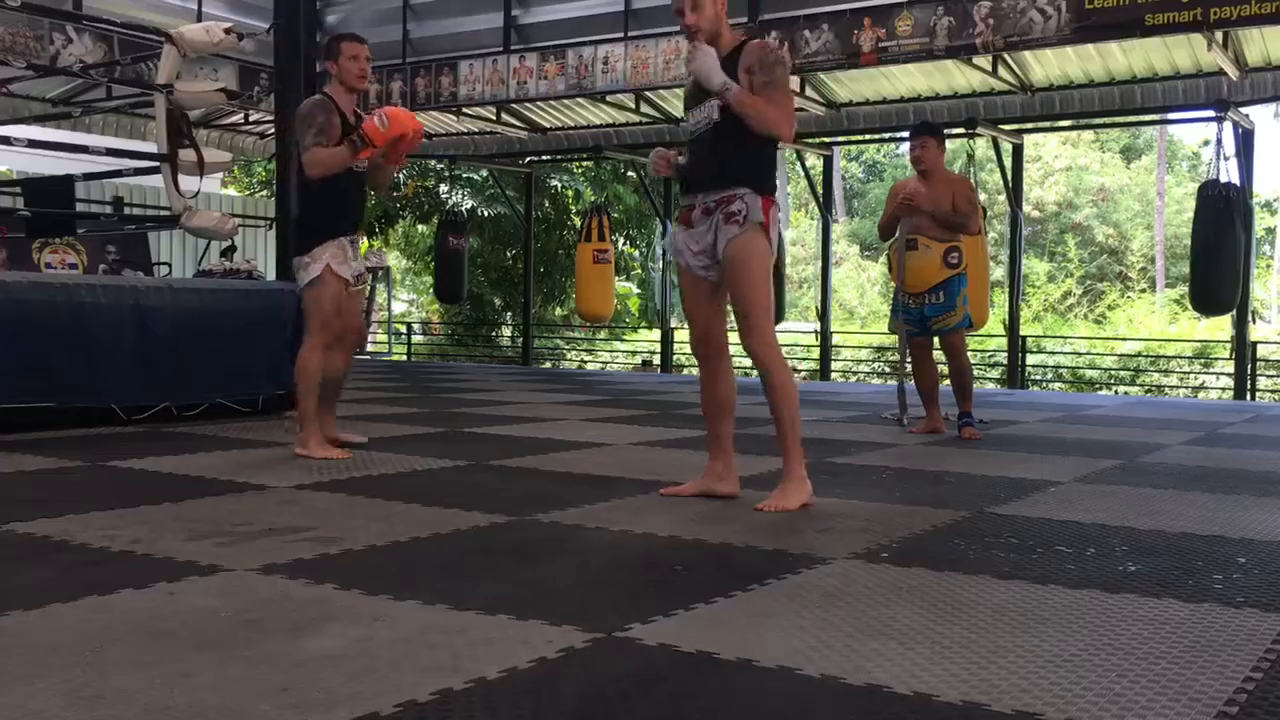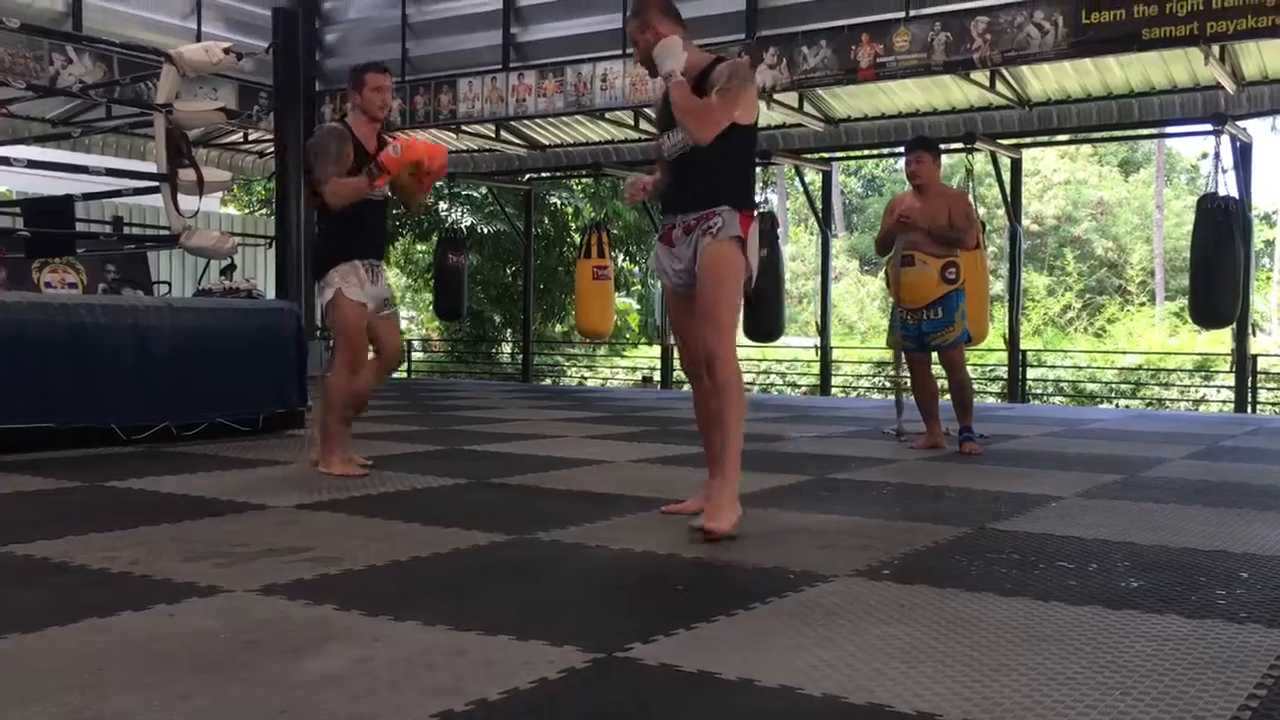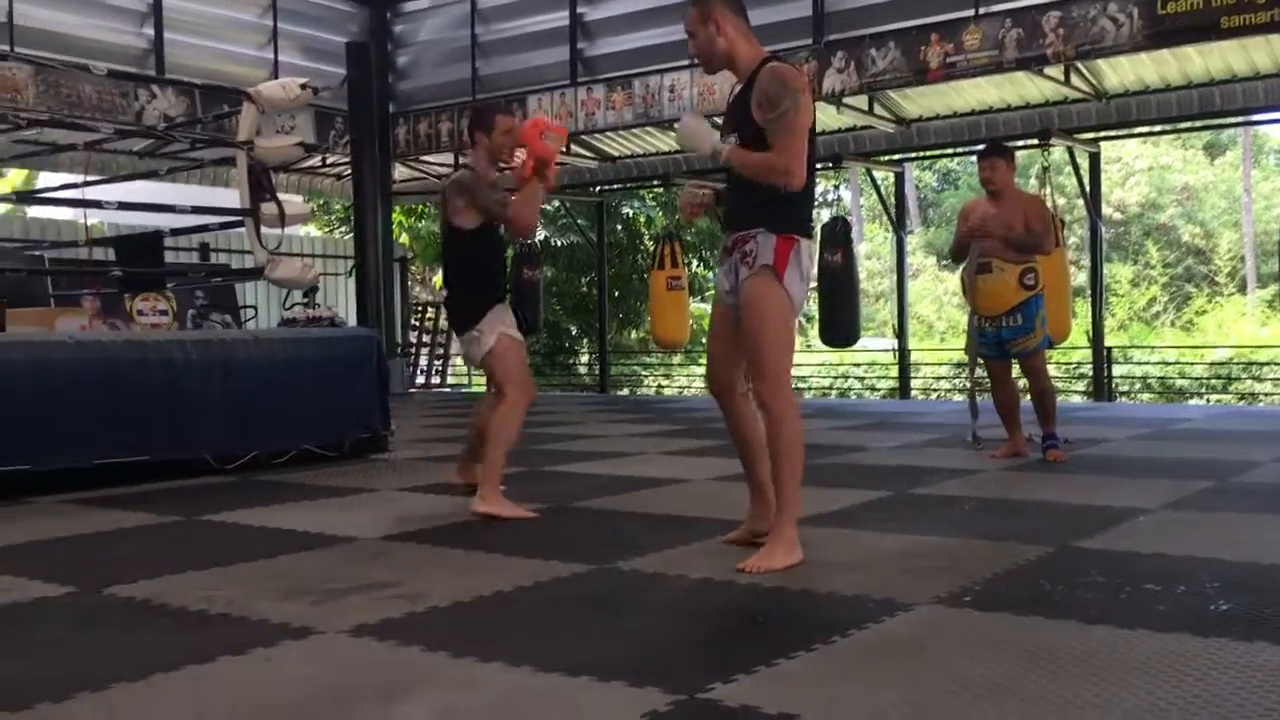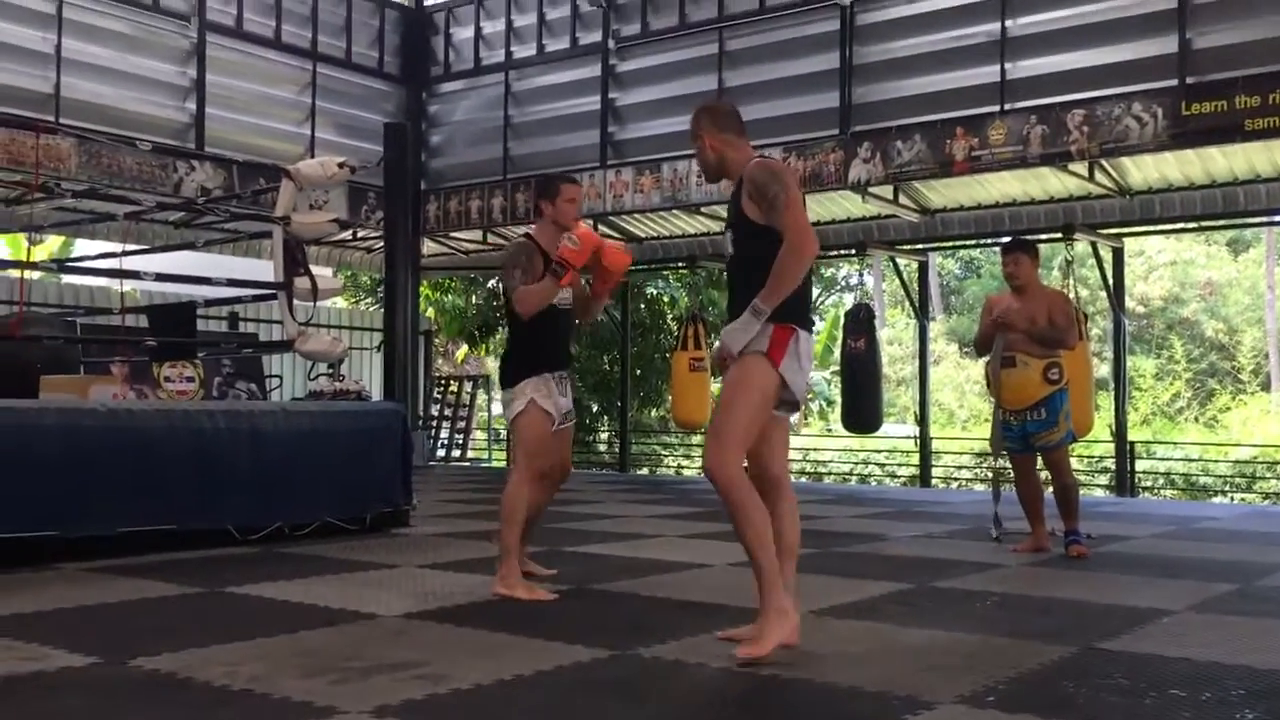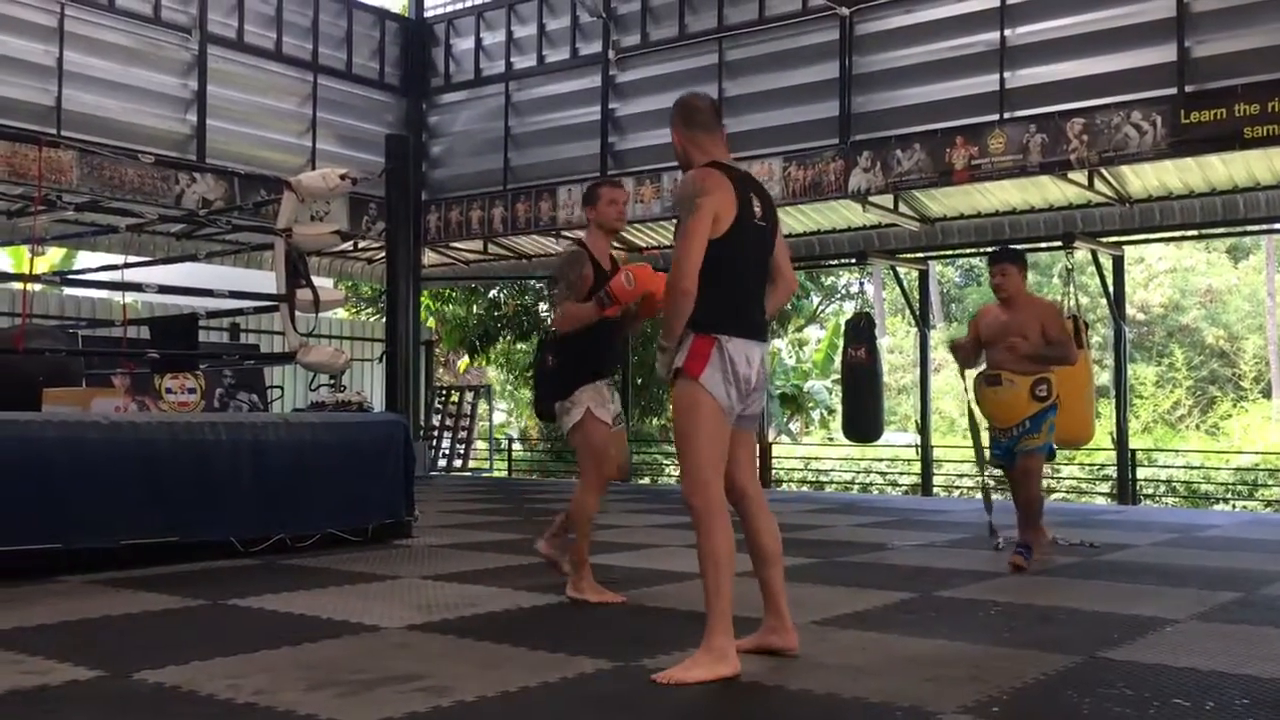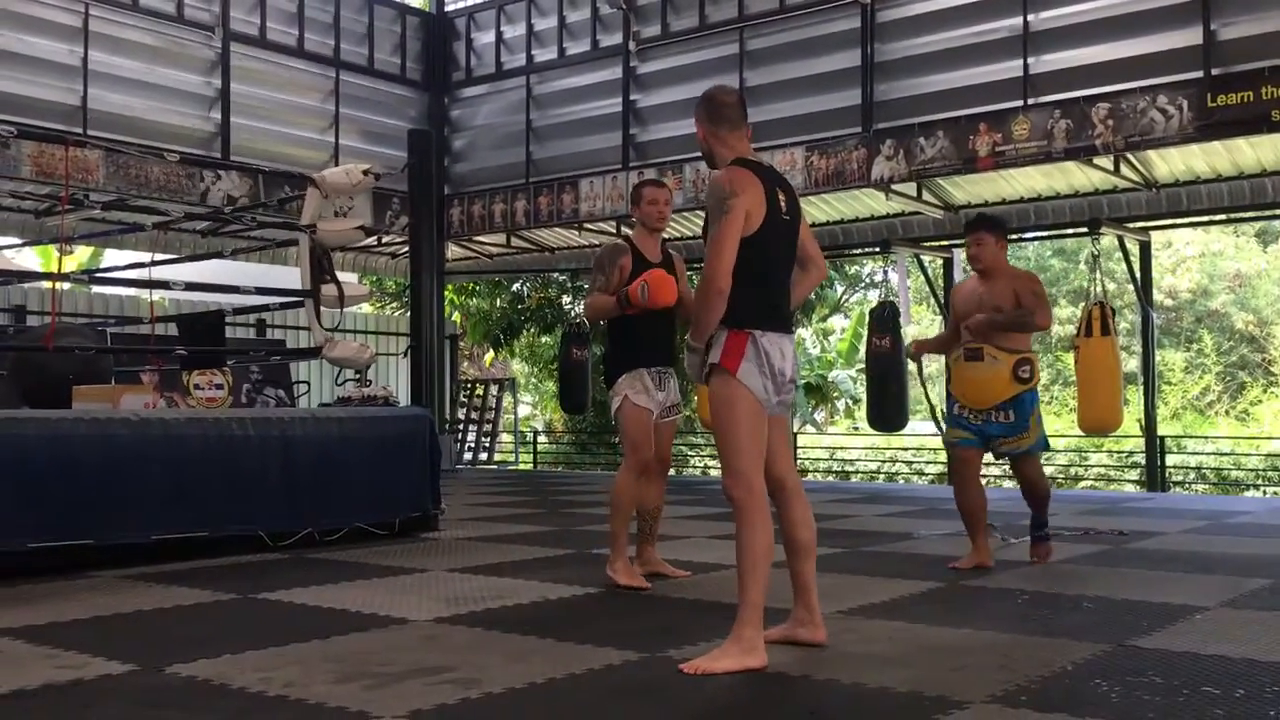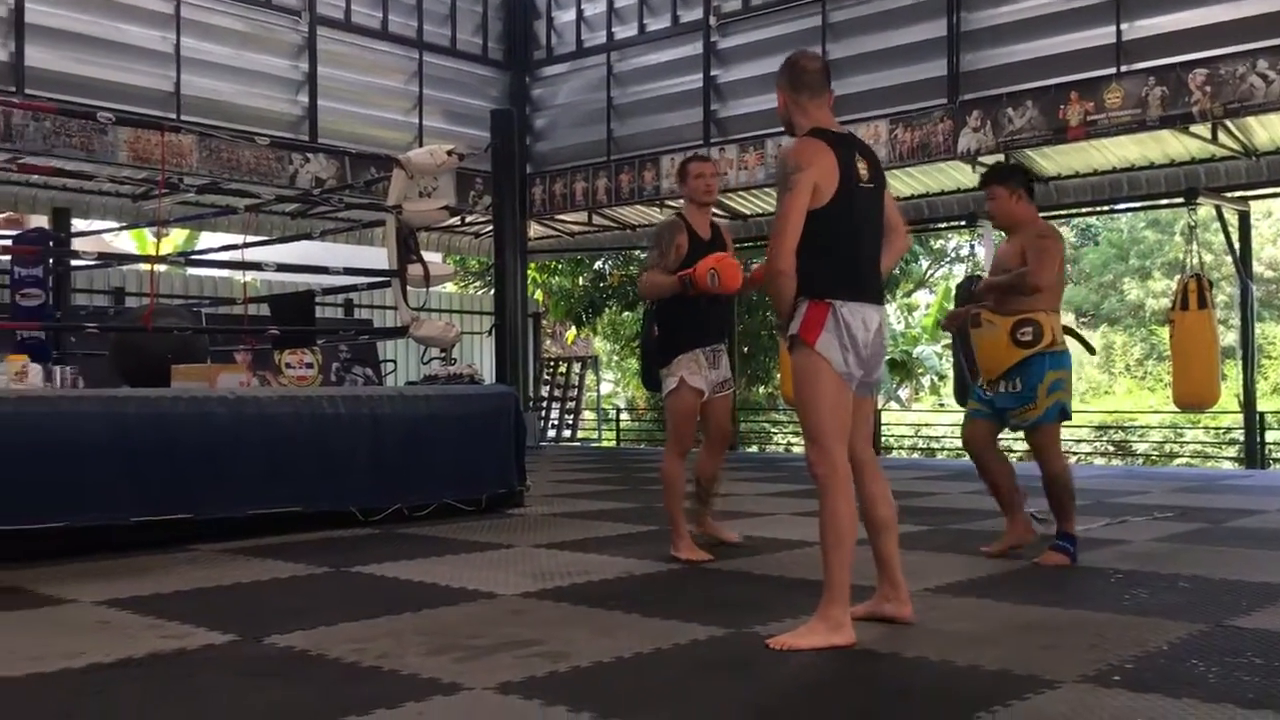
dt=0.7s
person 1, frame 1
left shoulder: (758, 56)
right shoulder: (697, 79)
left elbow: (782, 125)
left wrist: (720, 83)
right wrist: (673, 164)
left hip: (743, 209)
right hip: (694, 216)
left knee: (758, 342)
right knee: (706, 346)
left ankle: (796, 475)
right ankle: (720, 470)
person 1, frame 2
left shoulder: (732, 73)
right shoulder: (669, 96)
left elbow: (702, 130)
left wrist: (673, 72)
right wrist: (648, 186)
left hip: (724, 224)
right hip: (675, 234)
left knee: (715, 349)
right knee: (695, 365)
left ankle: (725, 493)
right ankle: (720, 488)
person 1, frame 3
left shoulder: (779, 79)
right shoulder: (743, 93)
left elbow: (790, 174)
left wrist: (714, 145)
right wrist: (714, 198)
left hip: (775, 247)
right hip: (740, 247)
left knee: (771, 391)
right knee: (723, 381)
left ankle: (785, 534)
right ankle: (763, 507)
person 1, frame 4
left shoulder: (766, 173)
right shoulder: (748, 190)
left elbow: (803, 244)
left wrist: (750, 318)
right wrist: (740, 334)
left hip: (776, 337)
right hip: (766, 340)
left knee: (722, 462)
right knee: (769, 477)
left ankle: (777, 604)
right ankle: (777, 613)
person 1, frame 5
left shoulder: (700, 184)
right shoulder: (756, 192)
left elbow: (683, 281)
right elbow: (785, 281)
left wrist: (667, 345)
left hip: (711, 350)
right hip: (751, 350)
left knee: (703, 495)
right knee: (744, 489)
left ankle: (719, 648)
right ankle: (777, 624)
person 1, frame 6
left shoulder: (729, 183)
right shoulder: (778, 185)
left elbow: (717, 282)
right elbow: (814, 265)
left wrist: (696, 343)
left hip: (743, 345)
right hip: (777, 343)
left knee: (745, 488)
right knee: (782, 482)
left ankle: (747, 639)
right ankle: (807, 616)
person 1, frame 7
left shoulder: (801, 154)
right shoulder: (862, 154)
left elbow: (782, 261)
right elbow: (897, 234)
left wrist: (786, 315)
left hip: (826, 316)
right hip: (869, 315)
left knee: (828, 464)
right knee: (860, 458)
left ankle: (834, 617)
right ankle: (892, 592)
person 2, frame 1
left shoulder: (358, 117)
right shoulder: (318, 109)
left elbow: (377, 184)
right elbow: (313, 166)
left wrist: (390, 152)
right wrist: (362, 141)
left hip: (346, 238)
right hip: (320, 238)
left knee: (352, 332)
right knee: (321, 334)
left ankle: (324, 420)
right ankle: (308, 436)
person 2, frame 2
left shoulder: (386, 145)
right shoulder: (332, 138)
left elbow: (413, 205)
right elbow: (334, 196)
left wrist: (424, 177)
right wrist: (379, 171)
left hip: (373, 265)
right hip: (341, 264)
left knee: (390, 354)
right knee: (352, 358)
left ankle: (336, 430)
right ankle: (329, 453)
person 2, frame 3
left shoulder: (487, 182)
right shoulder: (467, 184)
left elbow: (518, 228)
right elbow: (524, 223)
left wrist: (539, 183)
right wrist: (540, 175)
left hip: (484, 306)
right hip: (479, 309)
left knee: (504, 392)
right knee: (520, 393)
left ankle: (468, 467)
right ankle: (488, 493)
person 2, frame 4
left shoulder: (571, 250)
right shoulder: (522, 252)
left elbow: (584, 315)
right elbow: (524, 306)
left wrist: (605, 280)
right wrist: (563, 267)
left hip: (557, 374)
right hip: (527, 375)
left knee: (555, 469)
right knee: (530, 468)
left ankle: (514, 554)
right ankle: (507, 573)
person 2, frame 5
left shoulder: (613, 263)
right shoulder: (575, 260)
right elbow: (562, 320)
right wrist: (609, 298)
left hip: (602, 382)
right hip: (579, 383)
left knee: (614, 469)
right knee: (597, 475)
left ankle: (554, 539)
right ankle: (580, 578)
person 2, frame 6
left shoulder: (674, 261)
right shoulder: (617, 253)
left elbow: (689, 312)
right elbow: (591, 308)
right wrist: (628, 298)
left hip: (665, 371)
right hip: (629, 371)
left knee: (659, 465)
right knee: (638, 459)
left ankle: (646, 555)
right ankle: (617, 557)
person 2, frame 7
left shoulder: (721, 234)
right shoulder: (672, 230)
left elbow: (733, 282)
right elbow: (647, 285)
right wrist: (689, 281)
left hip: (716, 348)
right hip: (683, 351)
left knee: (720, 438)
right knee: (681, 444)
left ankle: (703, 516)
right ankle: (680, 537)
person 3, frame 1
left shoulder: (958, 184)
right shoulder: (900, 188)
left elbow: (972, 225)
right elbow: (883, 234)
left wrist: (928, 209)
right wrist: (896, 212)
left hip: (944, 277)
left knee: (954, 347)
right knee: (918, 349)
left ankle: (965, 416)
right ankle: (932, 417)
person 3, frame 2
left shoulder: (954, 198)
right shoulder: (897, 203)
left elbow: (968, 240)
right elbow: (880, 249)
left wrist: (924, 226)
right wrist: (891, 229)
left hip: (942, 293)
right hip: (906, 295)
left knee: (954, 363)
right knee: (917, 365)
left ankle: (966, 432)
right ankle: (933, 432)
person 3, frame 3
left shoulder: (1030, 203)
right shoulder: (970, 209)
left elbow: (1046, 244)
right elbow: (956, 257)
left wrist: (1001, 233)
right wrist: (964, 238)
left hip: (1020, 299)
left knee: (1035, 369)
right knee: (997, 374)
left ankle: (1050, 438)
right ankle: (1015, 440)
person 3, frame 4
left shoulder: (1054, 298)
right shoulder: (994, 303)
left elbow: (1069, 339)
right elbow: (980, 349)
left wrist: (1024, 327)
right wrist: (989, 331)
left hip: (1045, 393)
right hip: (1008, 397)
left knee: (1058, 463)
right knee: (1022, 467)
left ankle: (1073, 533)
right ankle: (1038, 534)
person 3, frame 5
left shoulder: (1045, 311)
right shoulder: (982, 316)
left elbow: (1070, 355)
right elbow: (970, 360)
left wrist: (1030, 349)
right wrist: (960, 350)
left hip: (1035, 405)
right hip: (999, 409)
left knee: (1028, 471)
right knee: (1015, 477)
left ankle: (1023, 546)
right ankle: (1037, 534)
person 3, frame 6
left shoulder: (1022, 281)
right shoulder: (961, 289)
left elbow: (1042, 320)
left wrist: (990, 321)
right wrist: (923, 346)
left hip: (1012, 392)
right hip: (967, 394)
left knee: (1028, 470)
right knee: (961, 467)
left ankle: (1039, 527)
right ankle: (979, 549)
person 3, frame 7
left shoulder: (1042, 236)
right shoulder: (1007, 243)
left elbow: (1036, 280)
left wrist: (989, 284)
right wrist: (967, 315)
left hip: (1035, 358)
right hip: (1002, 362)
left knee: (1045, 447)
right knee: (975, 438)
left ankle: (1066, 537)
right ankle: (1017, 523)
